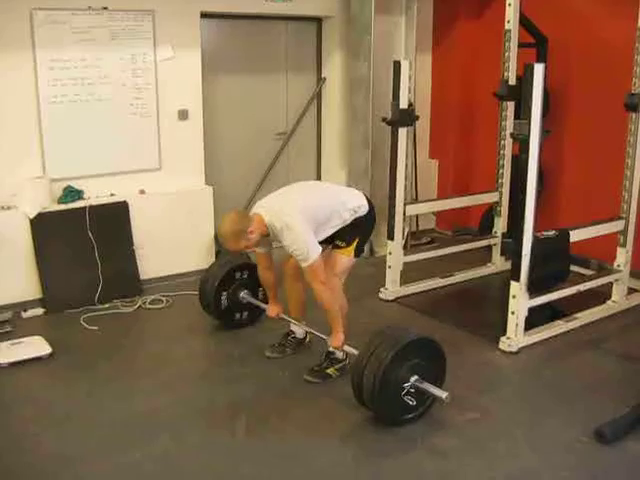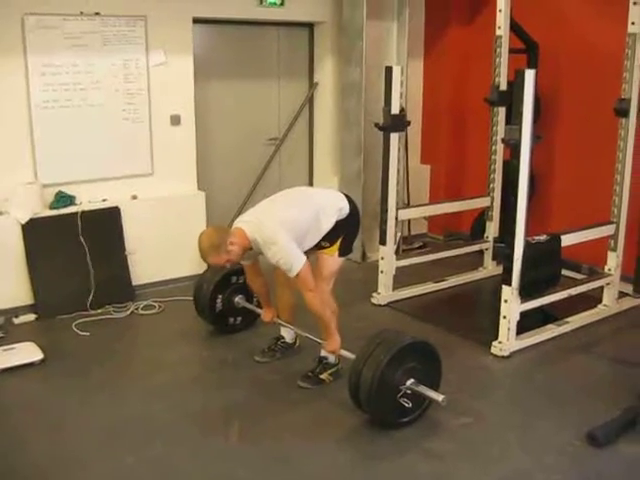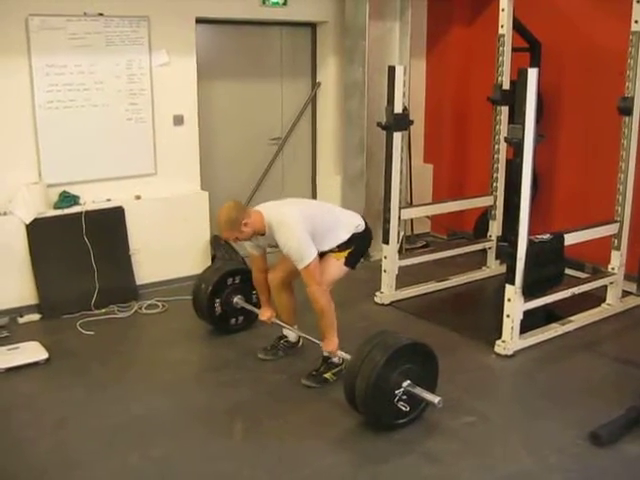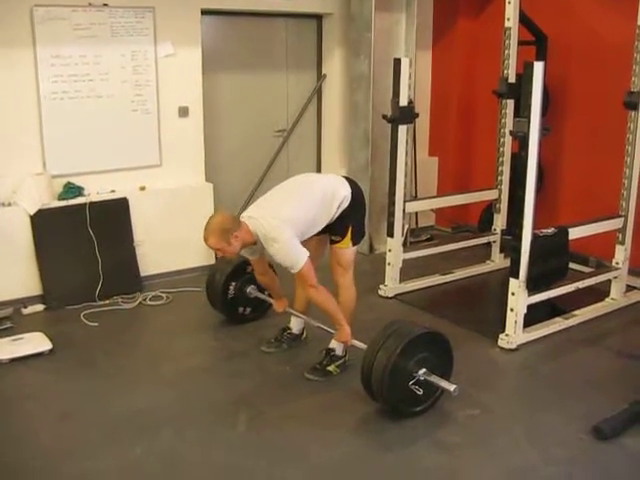
dt=1s
person 1, frame 1
left shoulder: (291, 229)
right shoulder: (254, 221)
left elbow: (320, 283)
right elbow: (266, 267)
left wrist: (337, 331)
right wrist: (273, 301)
left hip: (357, 214)
right hip: (330, 211)
left knee: (332, 281)
right knee: (290, 269)
left ankle: (338, 355)
right ankle: (297, 334)
person 1, frame 2
left shoulder: (274, 242)
right shoulder: (238, 234)
left elbow: (310, 292)
right elbow: (254, 276)
left wrist: (333, 336)
right wrist: (267, 307)
left hip: (341, 215)
right hip: (314, 211)
left knee: (319, 286)
right knee: (282, 275)
left ankle: (330, 360)
right ankle: (287, 339)
person 1, frame 3
left shoulder: (288, 230)
right shoulder: (252, 224)
left elbow: (316, 285)
right elbow: (259, 271)
left wrist: (331, 337)
right wrist: (266, 305)
left hip: (353, 234)
right hip: (323, 233)
left knee: (316, 289)
right knee: (276, 279)
left ankle: (333, 359)
right ankle: (290, 338)
person 1, frame 4
left shoulder: (277, 240)
right shoulder: (245, 229)
left elbow: (312, 286)
right elbow: (262, 272)
left wrist: (342, 326)
right wrist: (279, 299)
left hip: (344, 198)
right hip: (320, 192)
left knee: (341, 274)
right knee: (304, 270)
left ankle: (338, 352)
right ankle: (295, 330)
